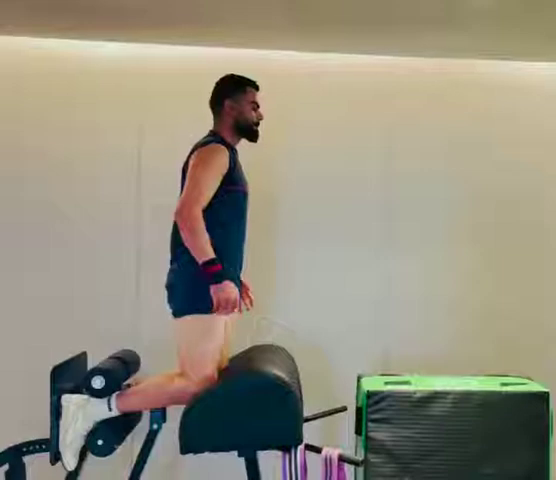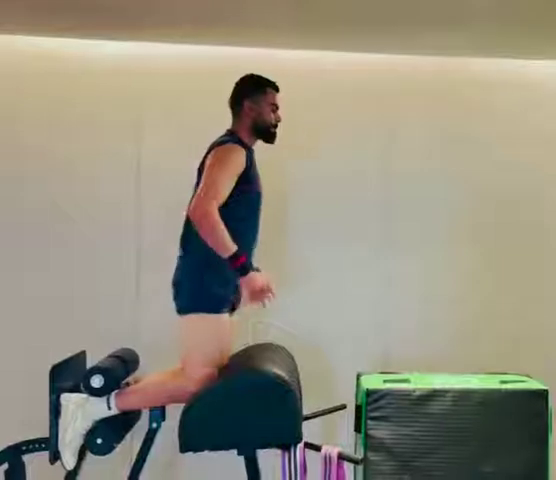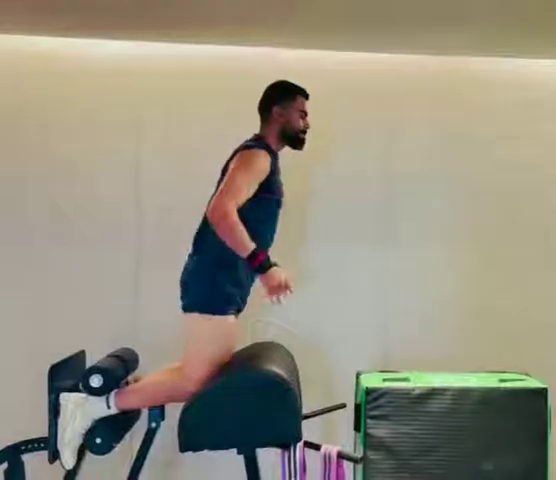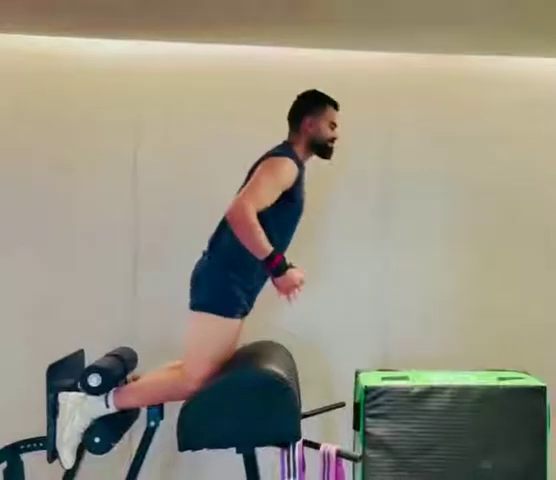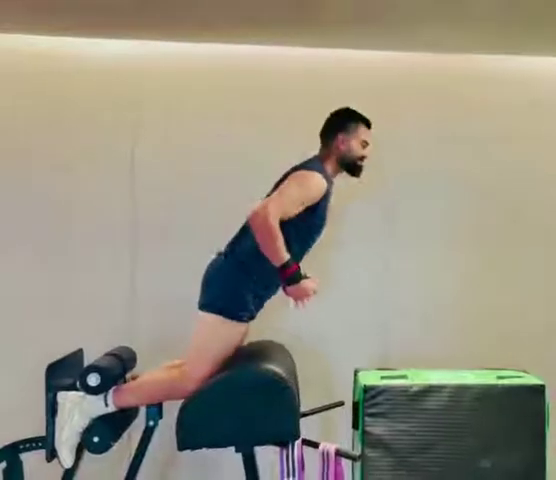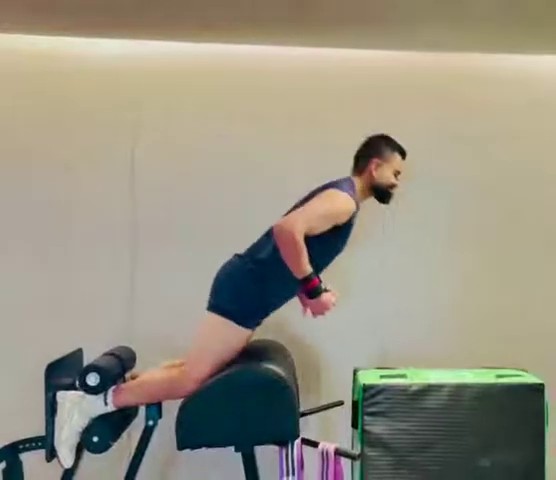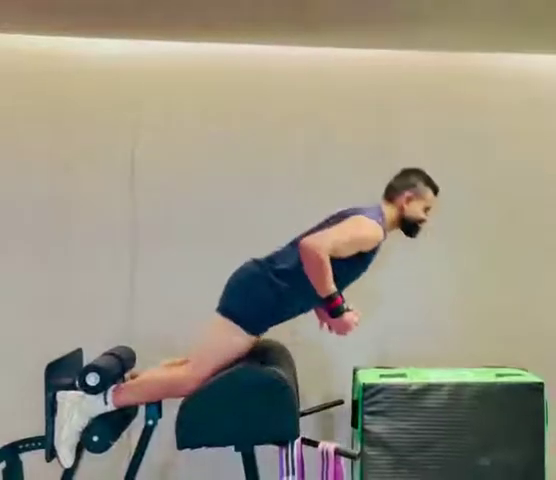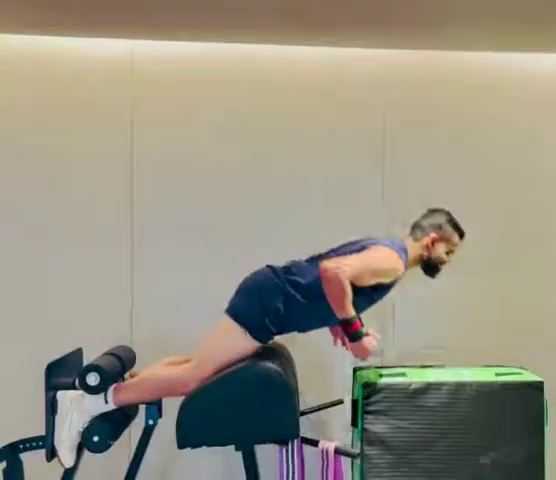
dt=0.2s
person 1, frame 1
left shoulder: (225, 155)
right shoulder: (214, 152)
right elbow: (187, 213)
left wrist: (233, 278)
right wrist: (217, 276)
left hip: (211, 282)
right hip: (199, 285)
left knee: (210, 376)
right knee: (199, 383)
left ankle: (115, 394)
right ankle: (94, 408)
person 1, frame 2
left shoulder: (240, 154)
right shoulder: (231, 151)
right elbow: (202, 211)
left wrist: (243, 272)
right wrist: (245, 268)
left hip: (219, 282)
right hip: (206, 282)
left knee: (206, 375)
right knee: (199, 381)
left ankle: (113, 392)
right ankle: (95, 407)
person 1, frame 3
left shoulder: (264, 159)
right shoulder: (256, 156)
right elbow: (220, 211)
left wrist: (261, 269)
right wrist: (264, 265)
left hip: (226, 282)
right hip: (214, 281)
left knee: (203, 373)
right knee: (198, 380)
left ankle: (109, 389)
right ankle: (95, 406)
person 1, frame 4
left shoulder: (288, 165)
right shoulder: (284, 164)
right elbow: (240, 213)
left wrist: (276, 270)
right wrist: (279, 266)
left hip: (234, 283)
right hip: (224, 282)
left knee: (204, 372)
right knee: (196, 379)
left ankle: (111, 388)
right ankle: (94, 405)
person 1, frame 5
left shoulder: (314, 178)
right shoulder: (314, 179)
right elbow: (262, 218)
left wrist: (289, 276)
right wrist: (292, 275)
left hip: (242, 286)
right hip: (236, 285)
left knee: (197, 370)
right knee: (194, 379)
left ankle: (116, 386)
right ankle: (92, 404)
person 1, frame 6
left shoulder: (341, 195)
right shoulder: (344, 200)
right elbow: (287, 230)
left wrist: (305, 286)
right wrist: (313, 287)
left hip: (249, 287)
right hip: (247, 289)
left knee: (195, 369)
right knee: (193, 378)
left ankle: (113, 384)
right ankle: (92, 403)
person 1, frame 7
left shoulder: (364, 219)
right shoulder: (372, 227)
right elbow: (312, 248)
left wrist: (320, 301)
right wrist: (336, 307)
left hip: (260, 290)
right hip: (259, 296)
left knee: (197, 369)
right knee: (193, 377)
left ankle: (112, 383)
right ankle: (91, 403)
person 1, frame 8
left shoulder: (385, 249)
right shoulder: (393, 260)
right elbow: (333, 272)
left wrist: (334, 318)
right wrist: (355, 330)
left hip: (270, 294)
right hip: (268, 302)
left knee: (197, 367)
right knee: (193, 377)
left ankle: (118, 381)
right ankle: (92, 402)
